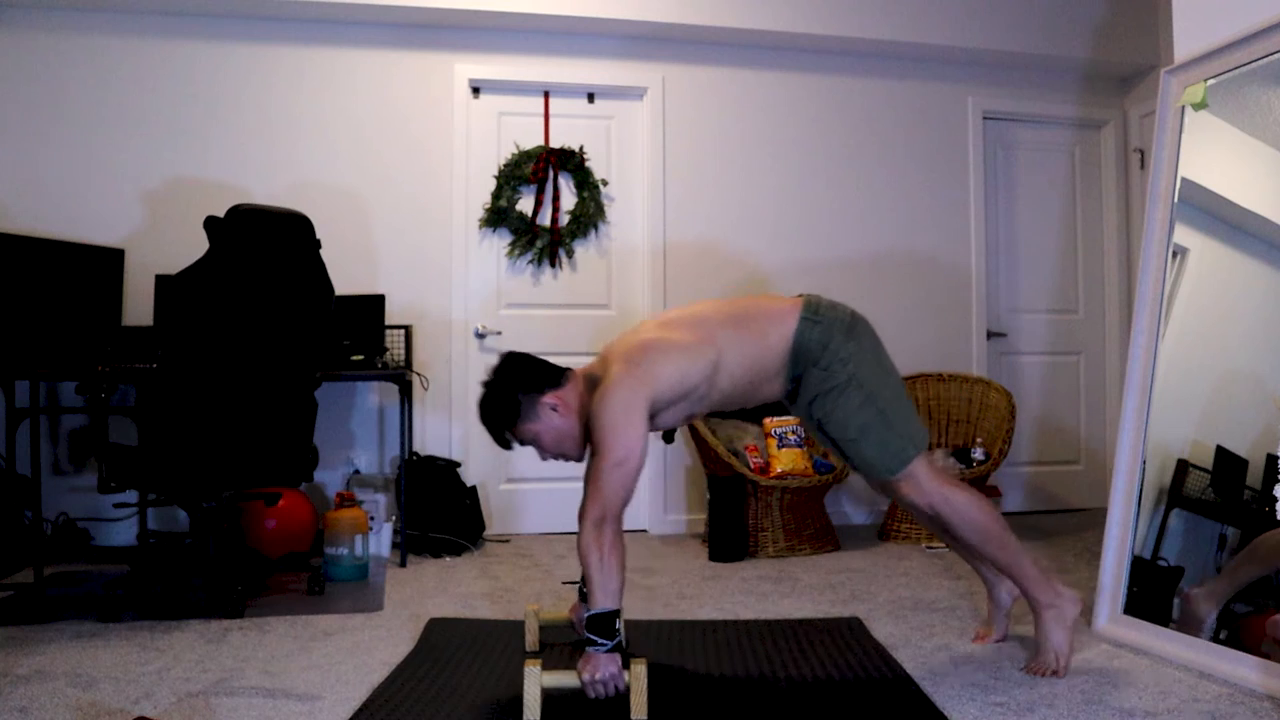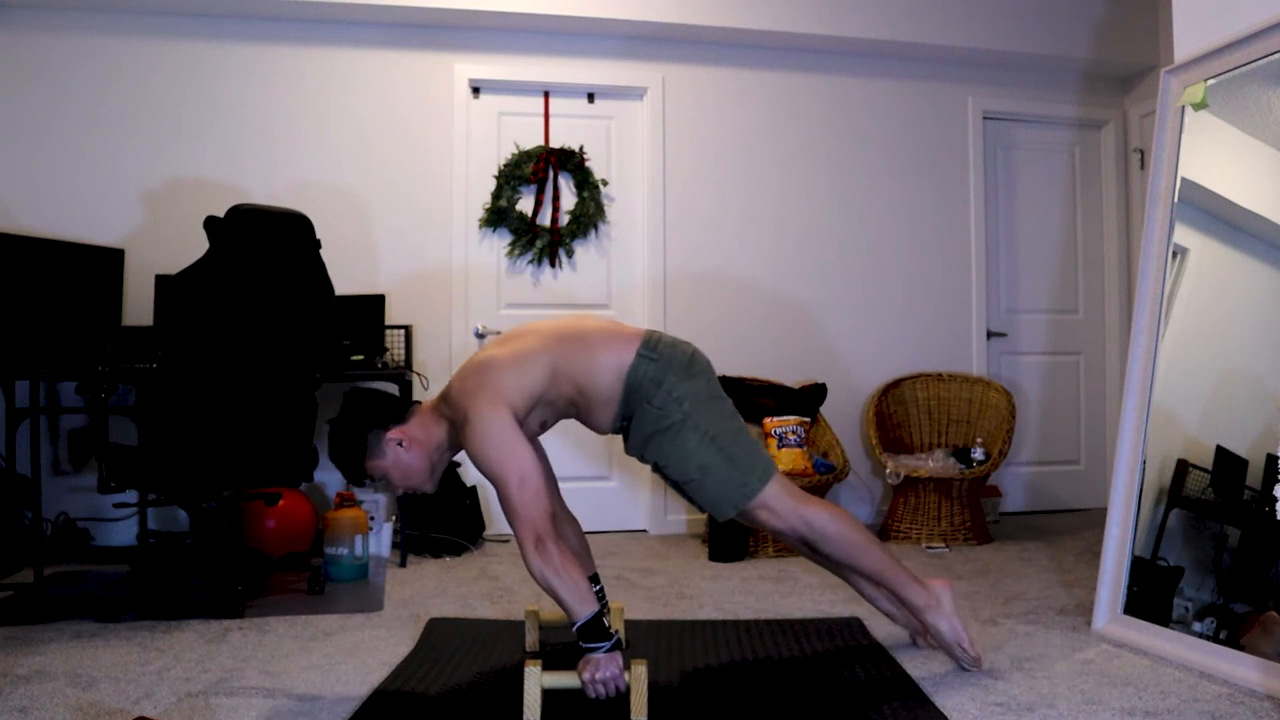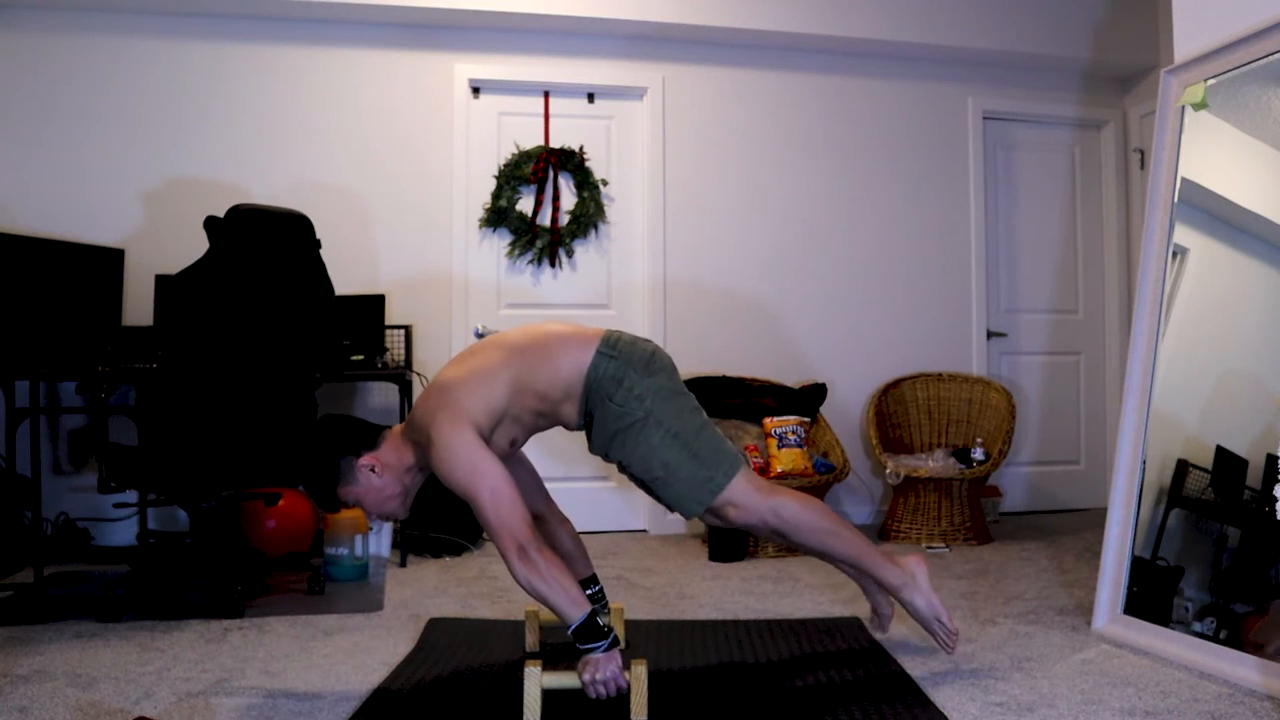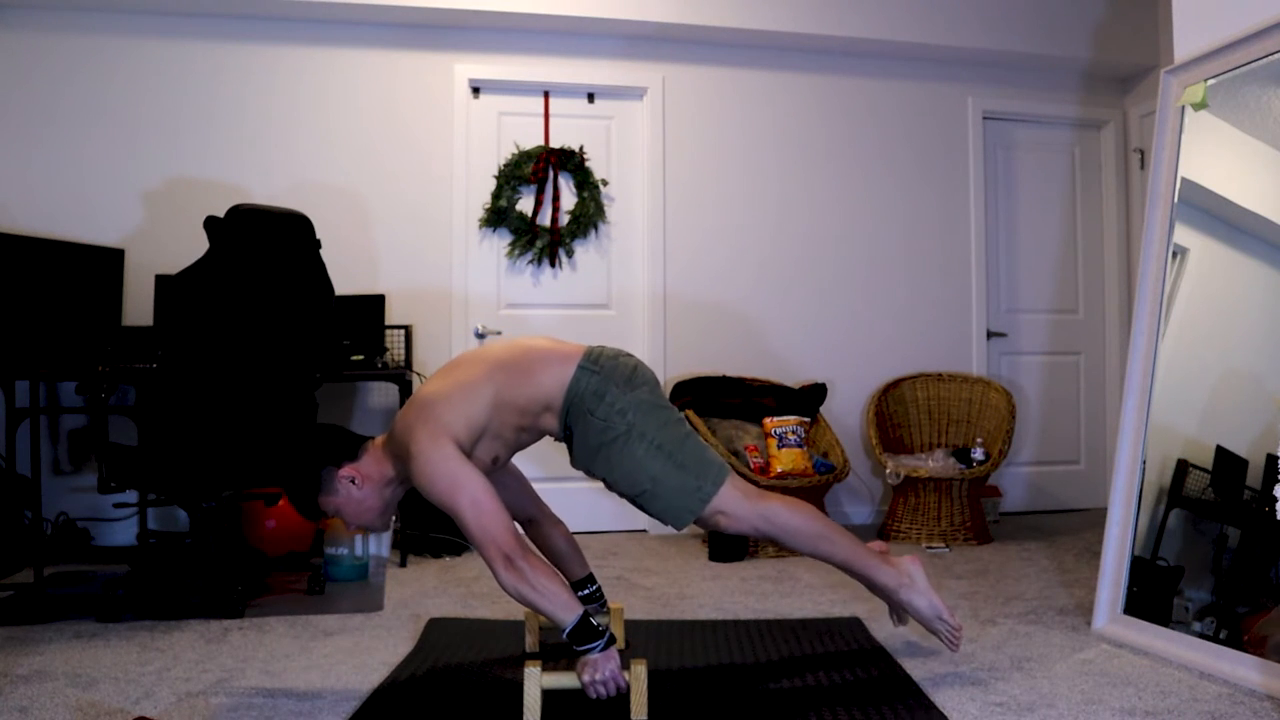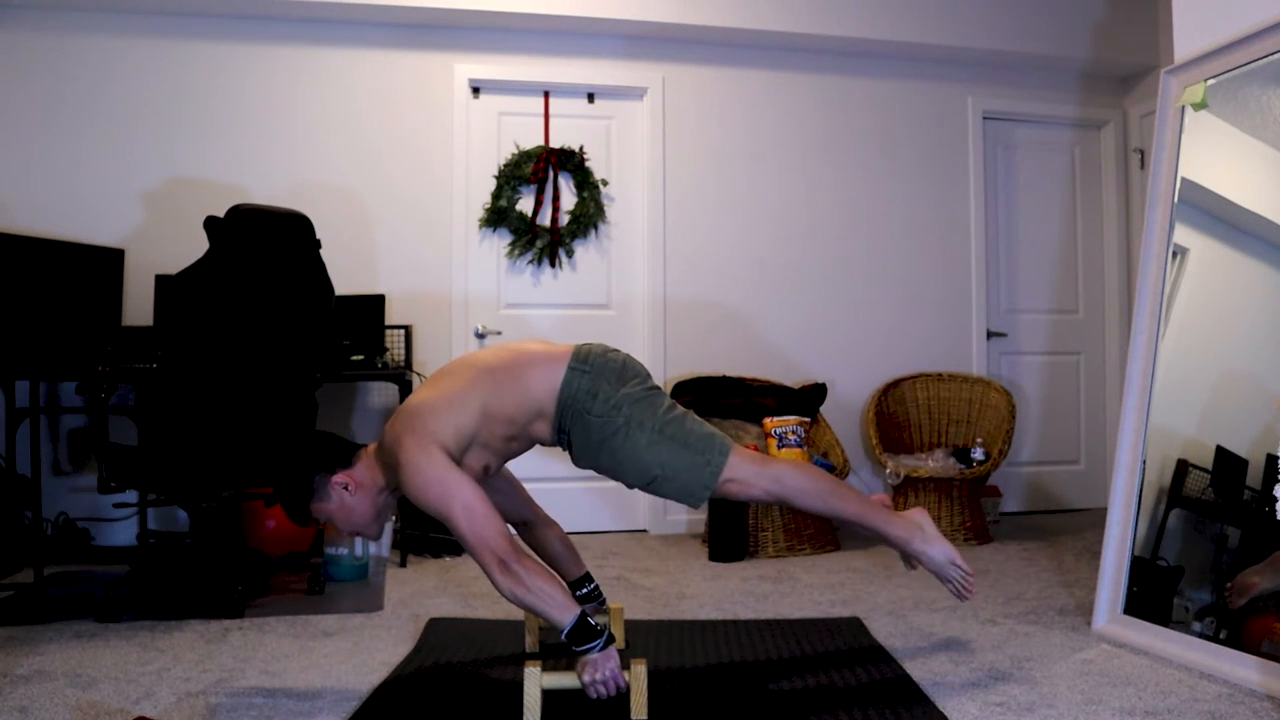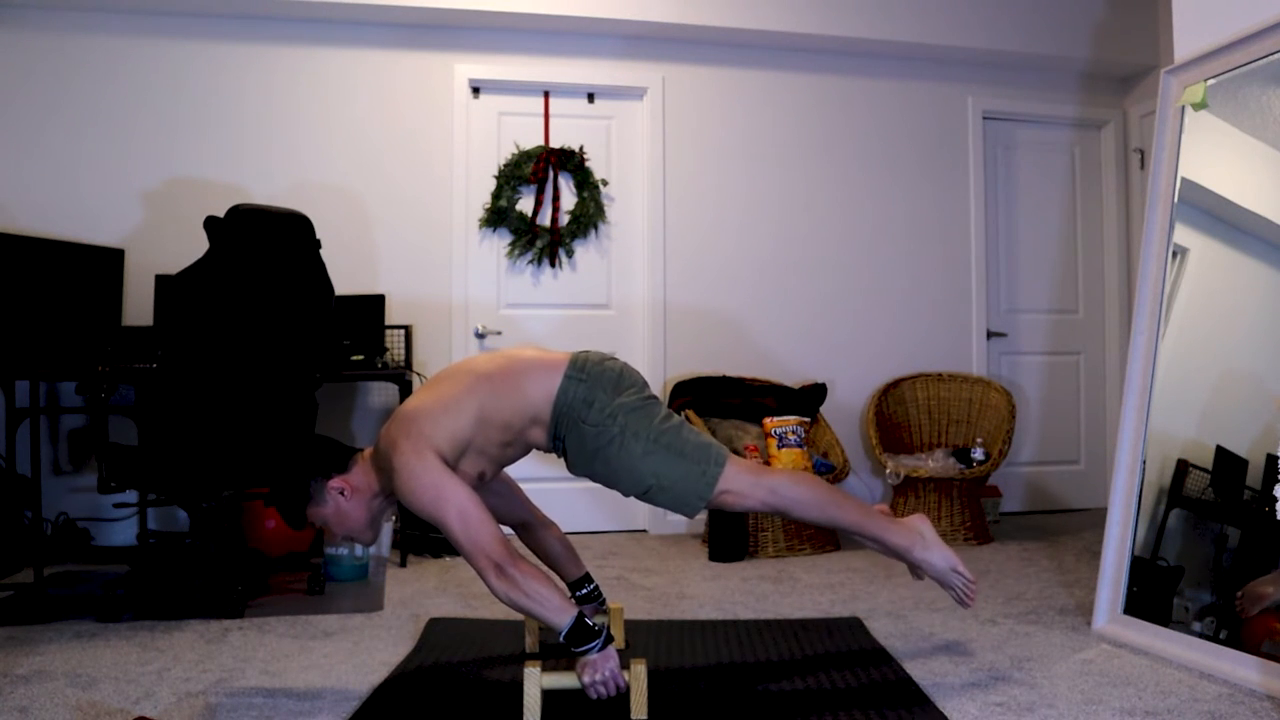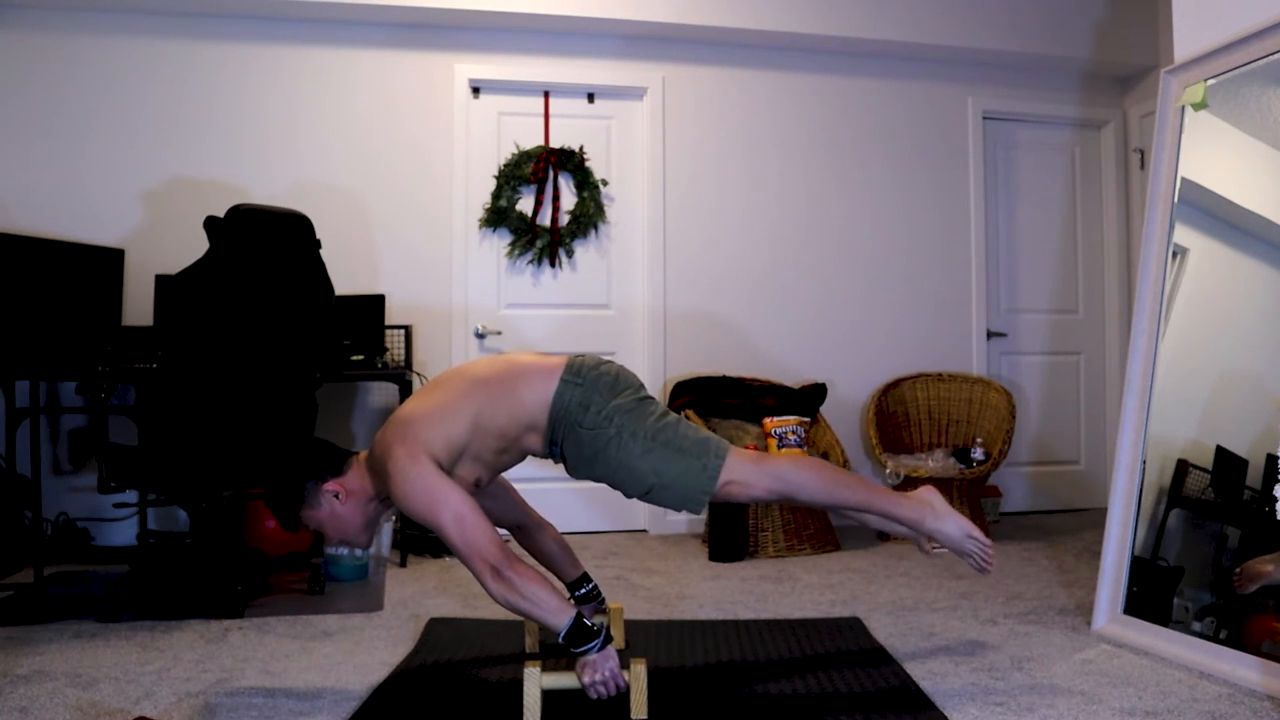
dt=0.7s
person 1, frame 1
left shoulder: (616, 393)
right shoulder: (605, 384)
left elbow: (600, 523)
right elbow: (600, 513)
left wrist: (606, 640)
right wrist: (593, 599)
left hip: (823, 347)
right hip: (808, 351)
left knee: (919, 486)
right knee: (902, 485)
left ankle: (1049, 598)
right ankle: (999, 582)
person 1, frame 2
left shoulder: (479, 419)
right shoulder: (476, 403)
left elbow: (538, 540)
right elbow: (553, 516)
left wrist: (599, 641)
right wrist: (594, 602)
left hip: (658, 387)
right hip: (656, 379)
left knee: (778, 509)
right knee: (769, 512)
left ankle: (921, 597)
right ankle: (899, 600)
person 1, frame 3
left shoulder: (443, 439)
right shoulder: (454, 424)
left elbow: (522, 550)
right elbow: (542, 515)
left wrist: (594, 641)
right wrist: (592, 604)
left hip: (619, 383)
right hip: (616, 379)
left knee: (746, 501)
right knee: (732, 500)
left ankle: (894, 575)
right ankle: (866, 564)
person 1, frame 4
left shoulder: (422, 452)
right shoulder: (442, 438)
left elbow: (508, 558)
right elbow: (532, 517)
left wrist: (589, 641)
right wrist: (589, 603)
left hip: (599, 400)
right hip: (599, 392)
left knee: (734, 509)
right knee: (724, 507)
left ankle: (891, 574)
right ankle: (868, 560)
person 1, frame 5
left shoulder: (411, 460)
right shoulder: (433, 445)
left elbow: (502, 562)
right elbow: (525, 518)
left wrist: (588, 639)
right wrist: (586, 598)
left hip: (593, 398)
right hip: (591, 389)
left knee: (747, 478)
right knee: (740, 474)
left ankle: (903, 529)
right ankle: (874, 511)
person 1, frame 6
left shoulder: (406, 465)
right shoulder: (430, 450)
left elbow: (498, 565)
right elbow: (522, 517)
left wrist: (586, 640)
right wrist: (586, 597)
left hip: (588, 407)
right hip: (586, 395)
left knee: (741, 487)
right knee: (736, 480)
left ankle: (903, 536)
right ankle: (873, 522)
person 1, frame 7
left shoulder: (400, 469)
right shoulder: (417, 450)
left elbow: (495, 568)
right elbow: (520, 520)
left wrist: (585, 641)
right wrist: (585, 597)
left hip: (585, 409)
right hip: (582, 397)
left knee: (748, 479)
right knee: (741, 474)
left ankle: (914, 508)
right ankle: (895, 519)
